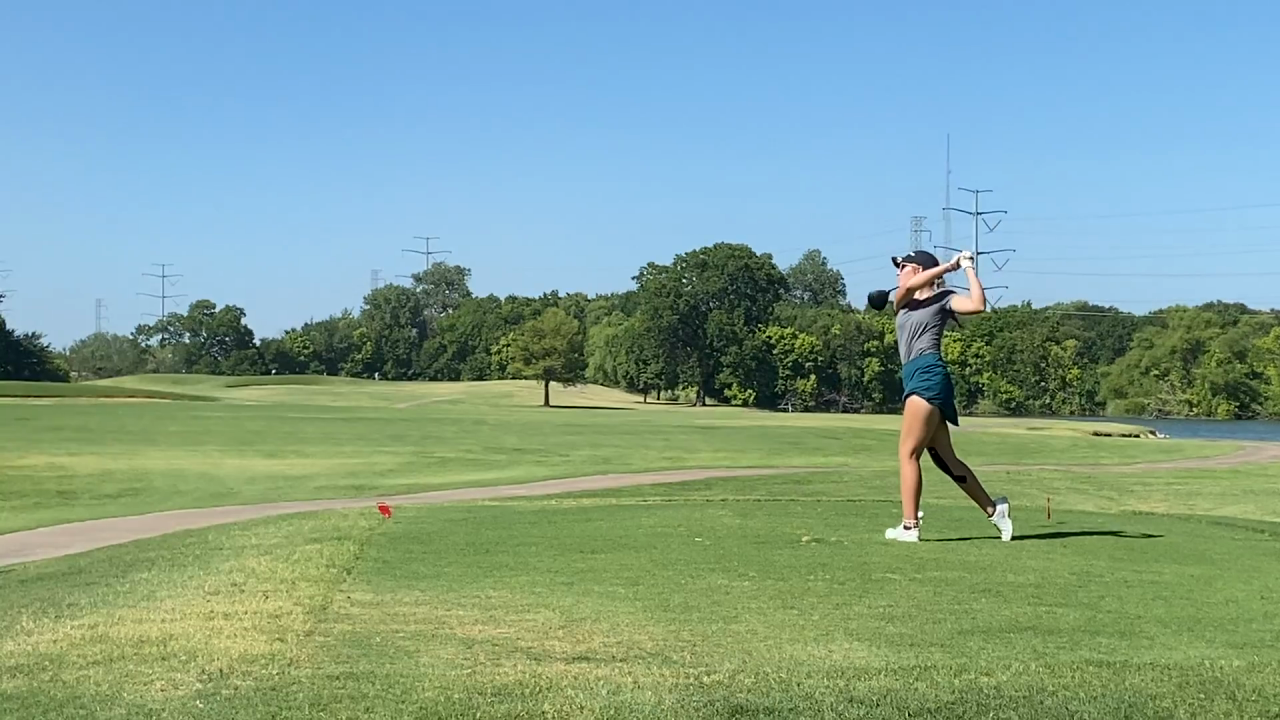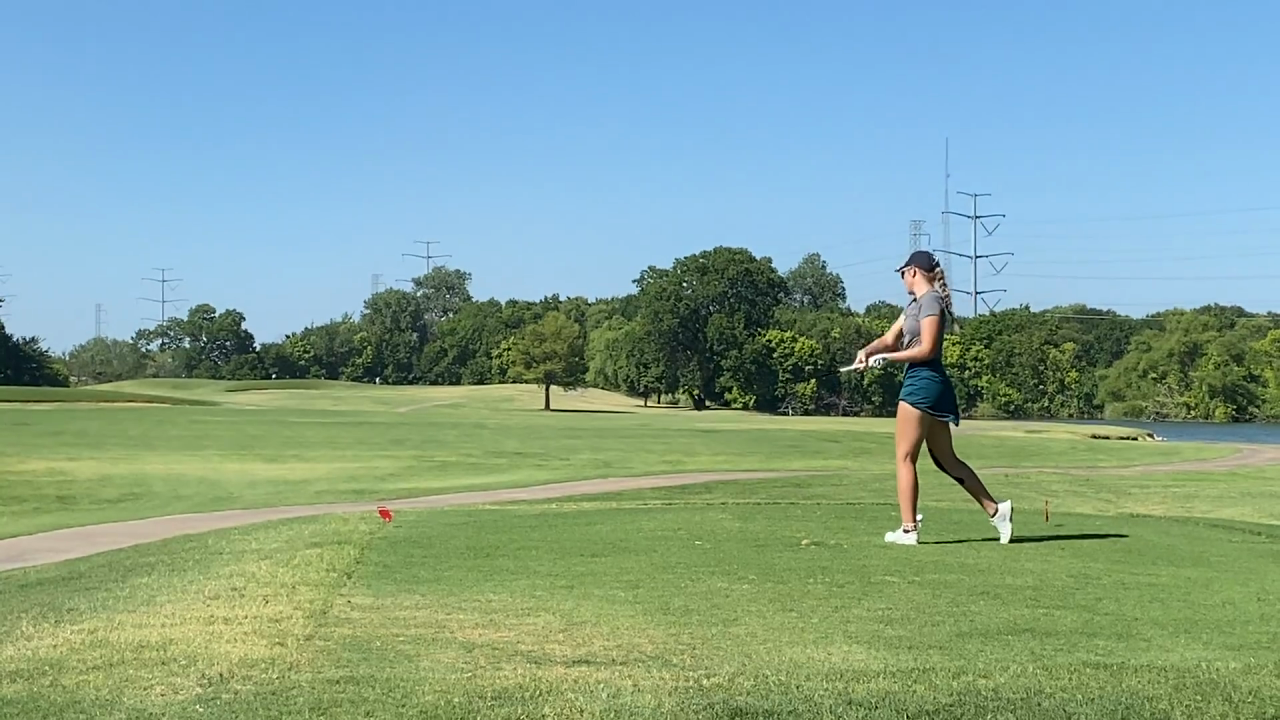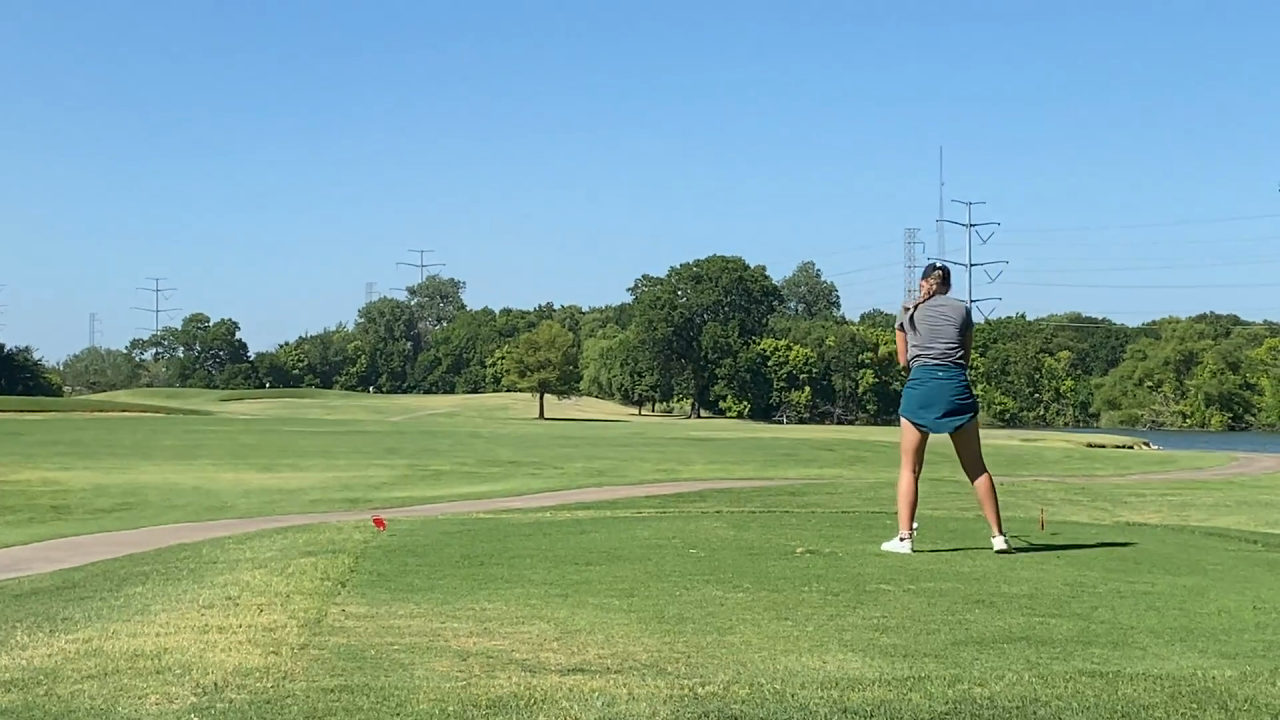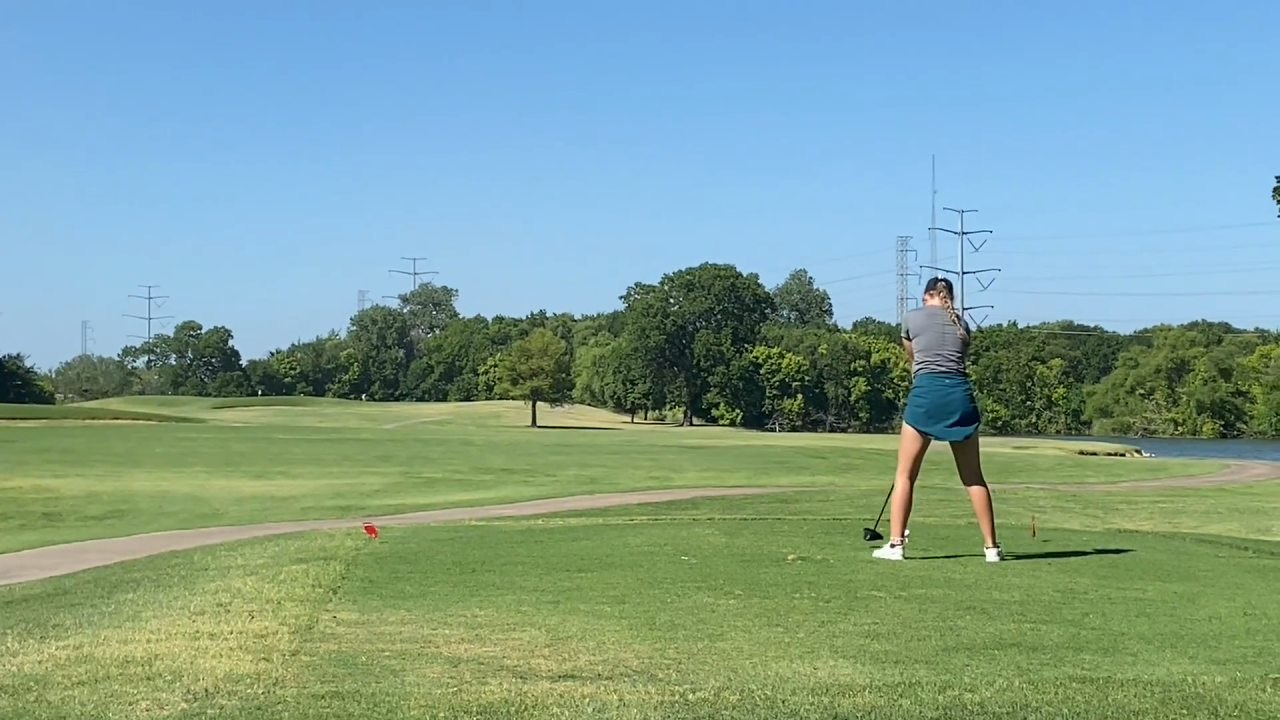
dt=0.5s
person 1, frame 1
left shoulder: (943, 297)
right shoulder: (902, 300)
left elbow: (978, 306)
right elbow: (908, 288)
left wrist: (968, 267)
right wrist: (944, 266)
left hip: (928, 376)
right hip: (916, 378)
left knee: (908, 453)
right knee: (944, 458)
left ankle: (909, 526)
right ankle: (994, 509)
person 1, frame 2
left shoulder: (931, 300)
right shoulder: (916, 302)
left elbow: (926, 349)
right elbow: (890, 339)
left wrist: (886, 358)
right wrist: (868, 350)
left hip: (922, 382)
right hip: (930, 383)
left knee: (905, 457)
right knee: (945, 458)
left ankle: (908, 529)
right ankle: (995, 510)
person 1, frame 3
left shoulder: (907, 311)
right shoulder: (962, 310)
right elbow: (966, 353)
left hip: (920, 387)
right hip: (957, 387)
left knee: (909, 468)
right knee: (975, 467)
left ankle: (904, 537)
right ankle: (998, 536)
person 1, frame 4
left shoulder: (912, 318)
right shoulder: (962, 324)
left hip: (925, 393)
right hip: (960, 394)
left knee: (905, 474)
right knee: (973, 476)
left ankle: (895, 544)
right ankle: (991, 547)
